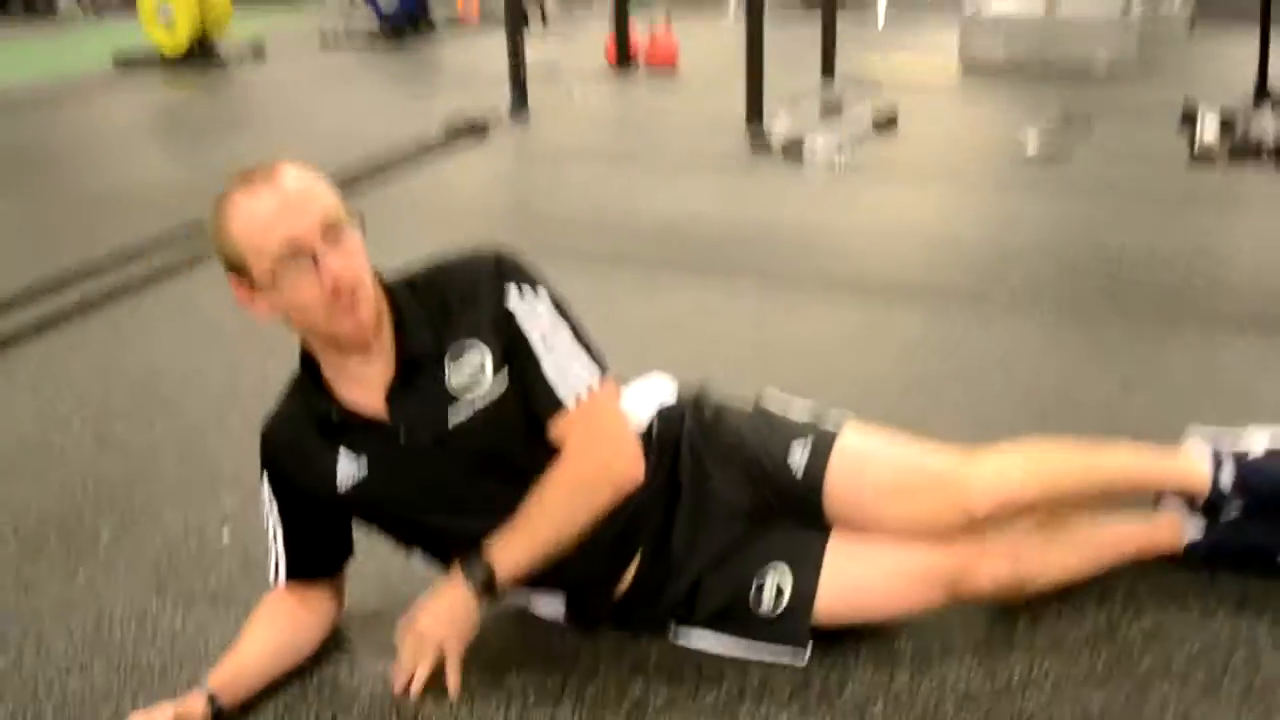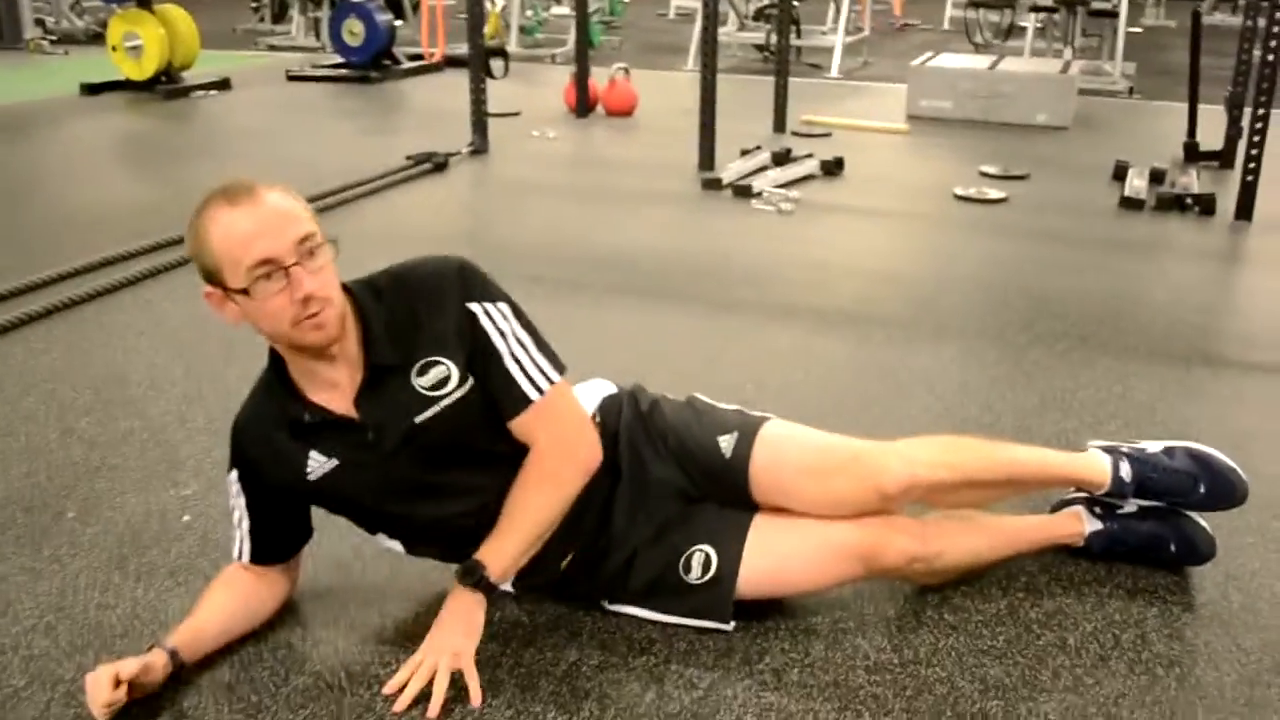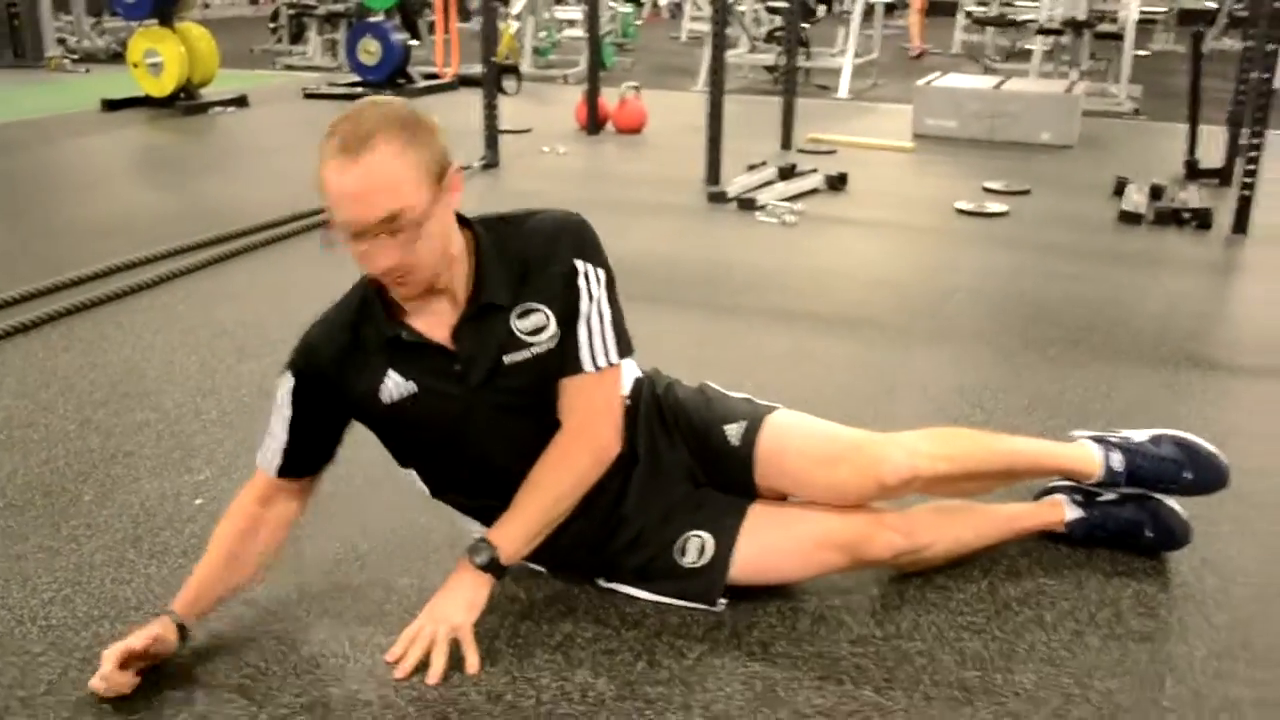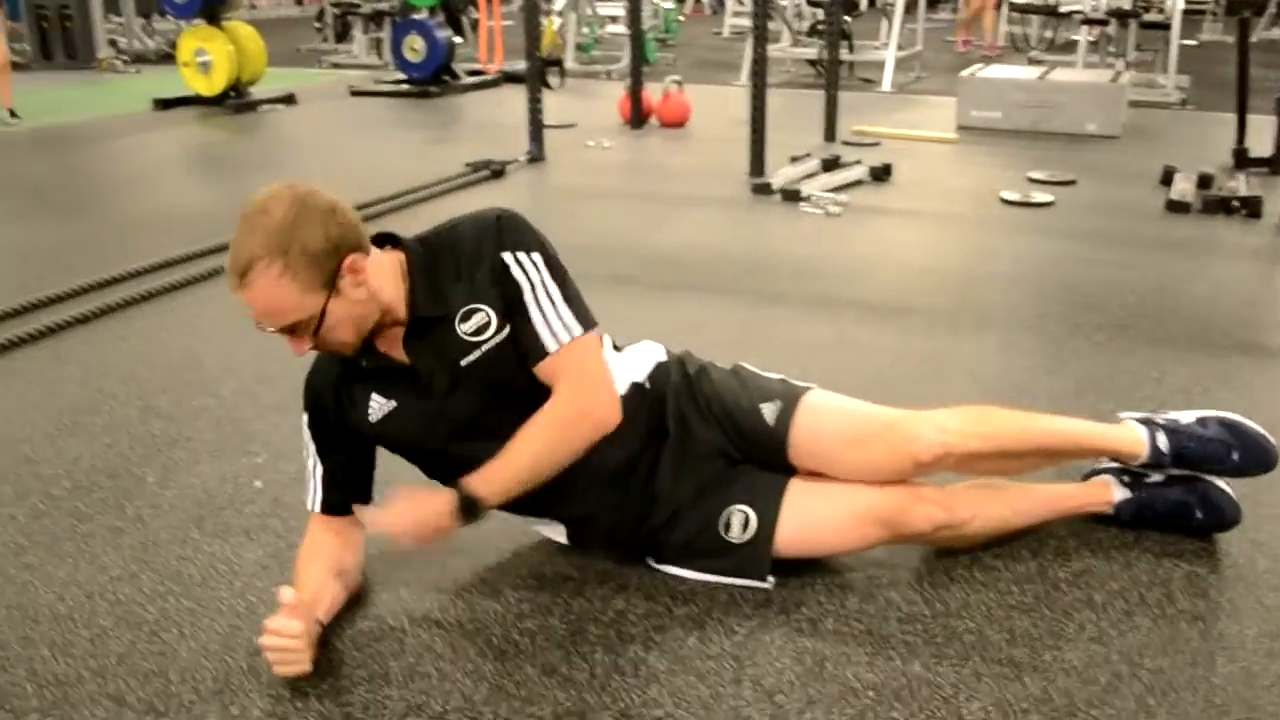
dt=0.7s
person 1, frame 1
left shoulder: (482, 292)
right shoulder: (298, 449)
left elbow: (614, 455)
right elbow: (309, 597)
left wrist: (471, 585)
left hip: (693, 457)
right hip: (652, 585)
left knee: (951, 497)
right knee: (968, 568)
right ankle: (1182, 527)
person 1, frame 2
left shoulder: (441, 294)
right shoulder: (267, 442)
left elbow: (567, 443)
right elbow: (263, 572)
left wrist: (468, 592)
left hip: (636, 445)
right hip: (599, 561)
left knee: (876, 478)
right knee: (879, 546)
left ankle: (1103, 469)
right ankle: (1087, 530)
person 1, frame 3
left shoulder: (552, 247)
right shoulder: (336, 357)
left elbow: (591, 432)
right elbow: (280, 492)
left wrist: (479, 570)
right wrist: (175, 623)
left hip: (658, 428)
right hip: (604, 534)
left knee: (876, 469)
right knee: (865, 543)
left ankle: (1092, 460)
right ankle: (1067, 519)
person 1, frame 4
left shoulder: (486, 248)
right shoulder: (339, 396)
left elbow: (590, 397)
right elbow: (335, 524)
left wrist: (457, 504)
right wrist: (303, 615)
left hip: (680, 406)
right hip: (648, 515)
left knee: (911, 447)
right knee: (908, 515)
left ankle: (1137, 441)
right ankle: (1114, 498)
